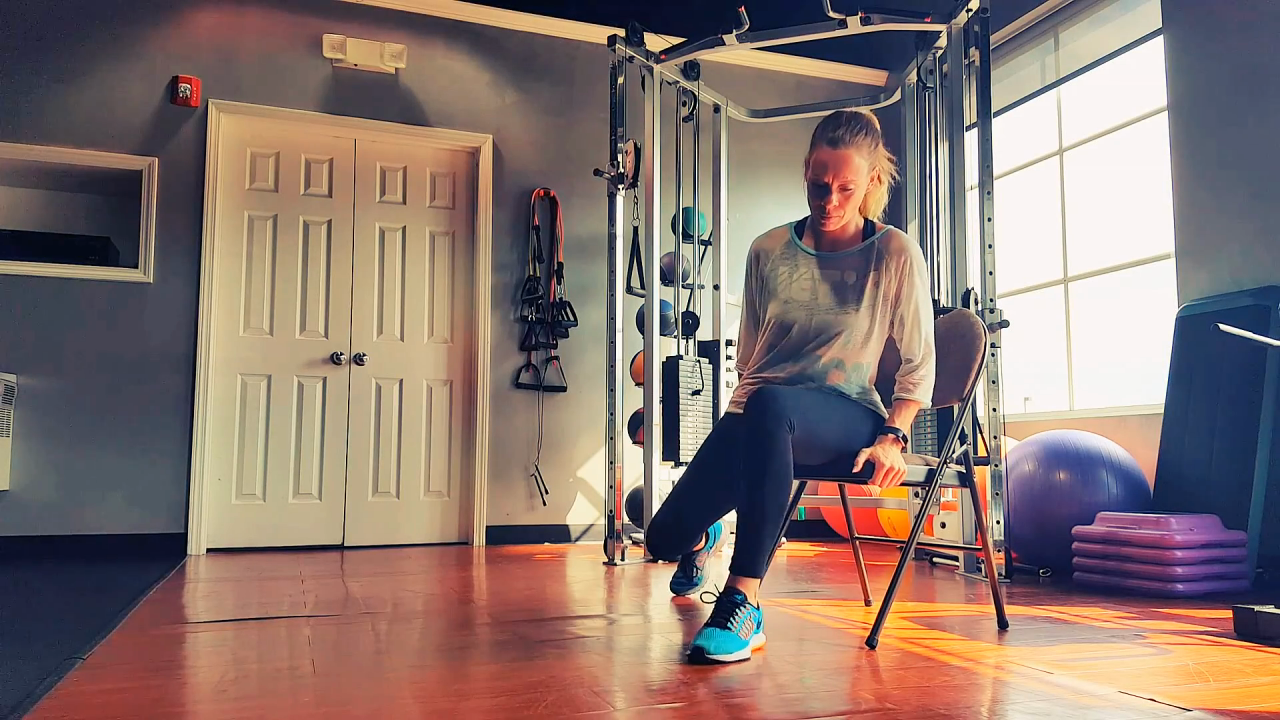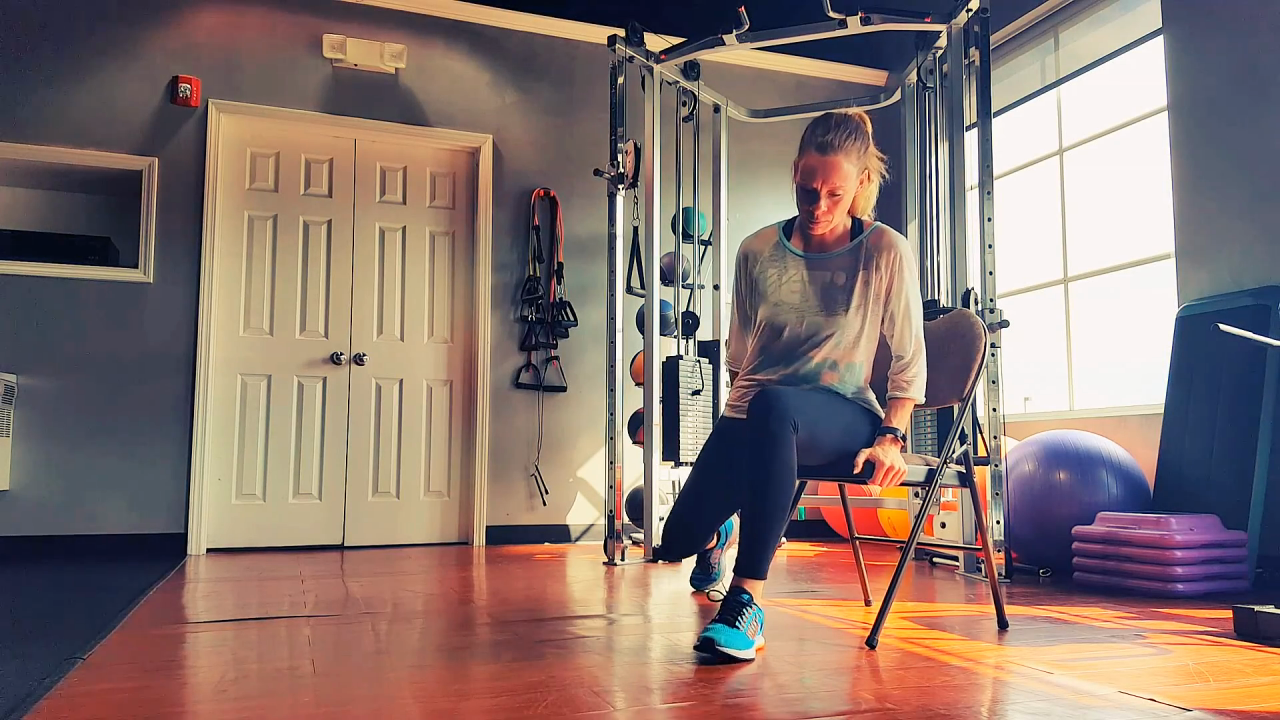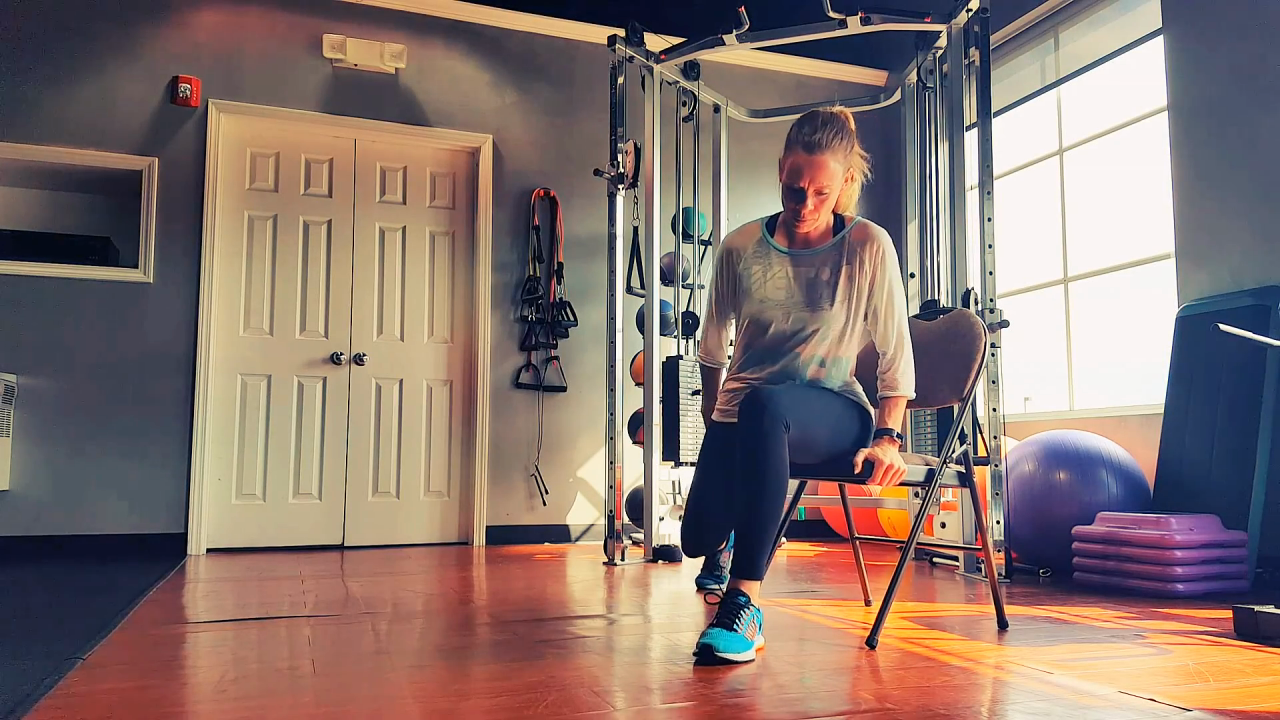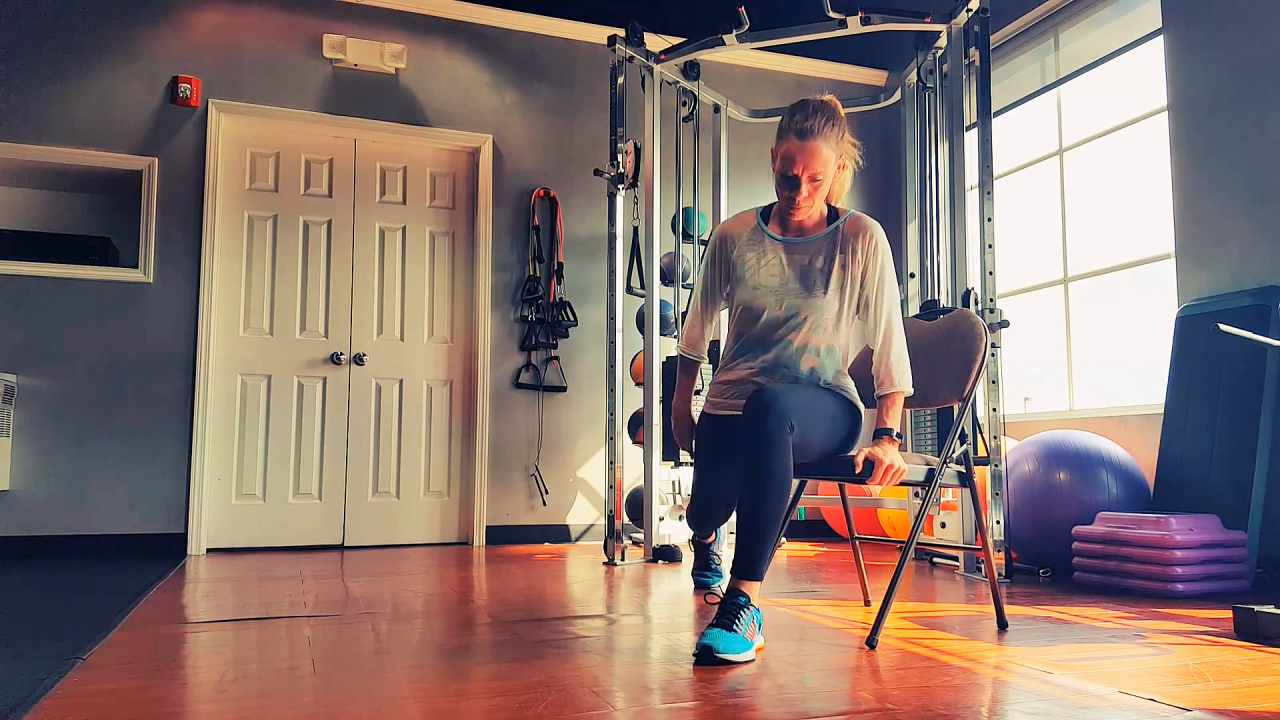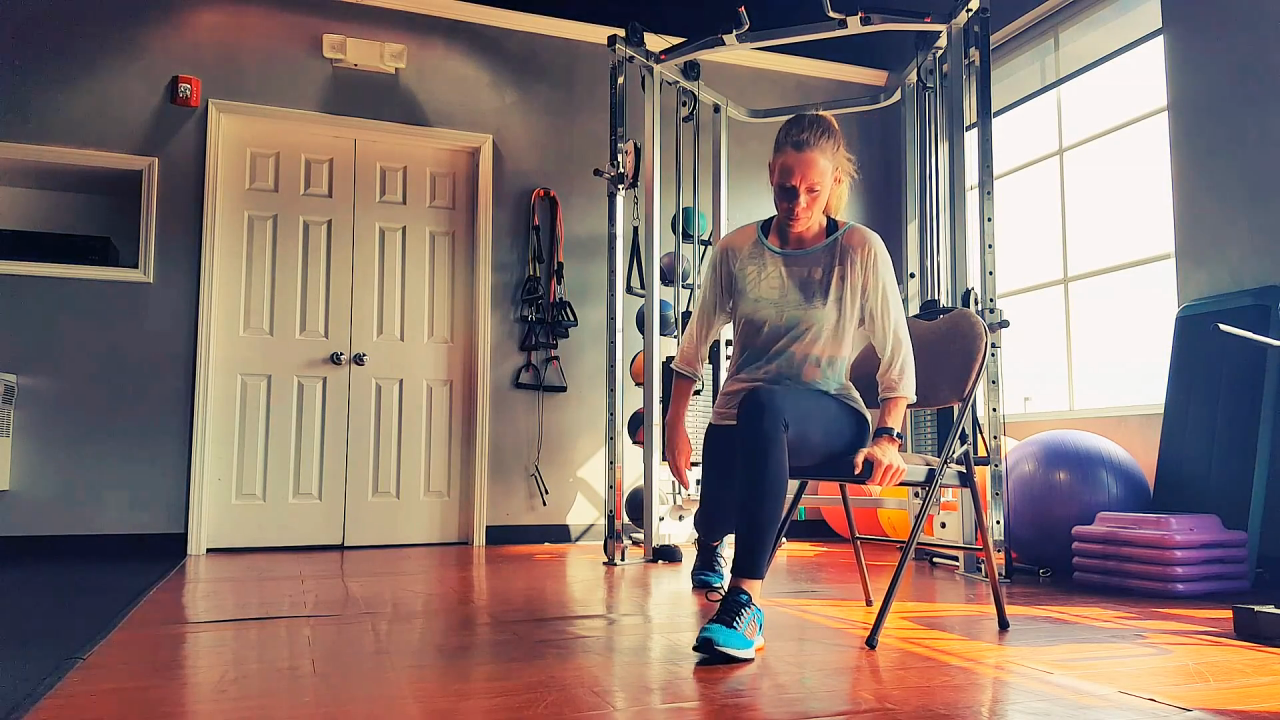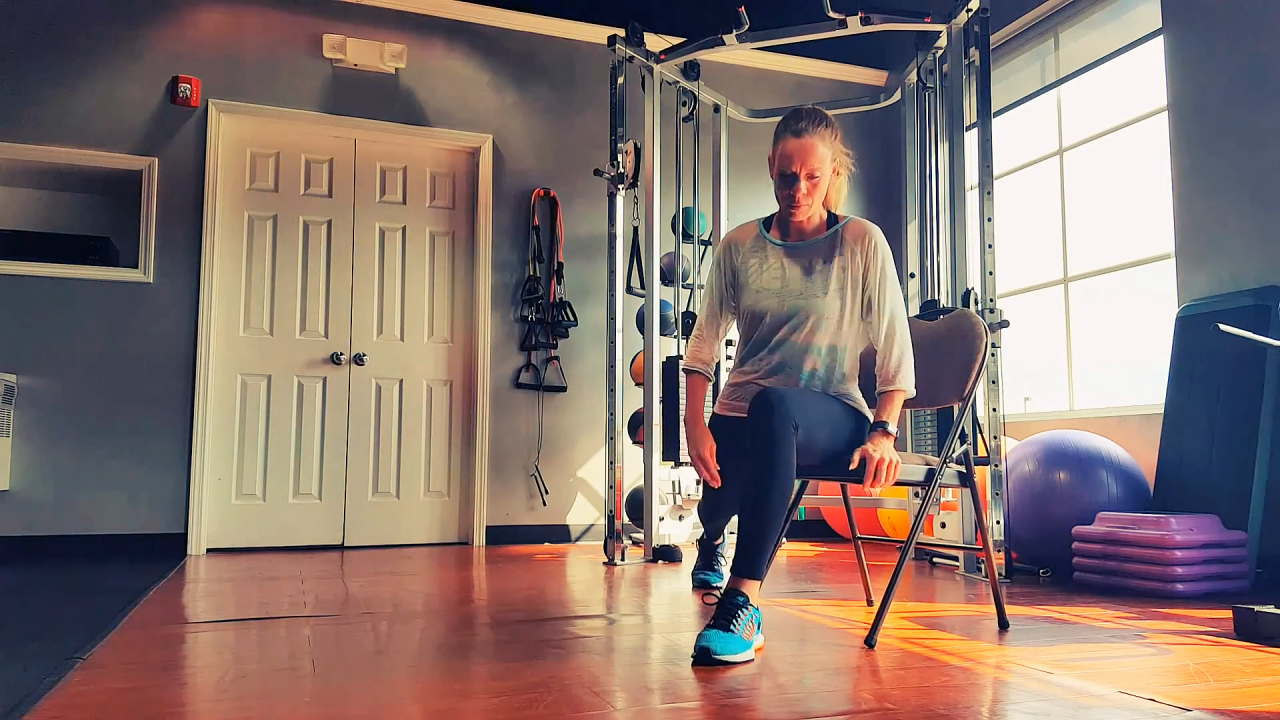
dt=0.2s
person 1, frame 1
left shoulder: (896, 255)
right shoulder: (768, 250)
left elbow: (919, 362)
left wrist: (891, 434)
right wrist: (744, 421)
left hip: (844, 416)
right hip: (755, 413)
left knee: (770, 405)
right knee: (665, 537)
left ankle: (742, 602)
right ankle: (705, 538)
person 1, frame 2
left shoulder: (886, 252)
right shoulder: (757, 250)
left elbow: (909, 359)
left wrist: (890, 436)
right wrist: (737, 417)
left hip: (841, 415)
right hip: (749, 415)
left knee: (772, 408)
right knee: (677, 542)
left ankle: (746, 602)
right ankle: (719, 534)
person 1, frame 3
left shoulder: (868, 247)
right shoulder: (740, 247)
left elbow: (896, 354)
right elbow: (713, 339)
left wrist: (887, 436)
right wrist: (710, 410)
left hip: (831, 411)
right hip: (739, 413)
left knee: (764, 407)
right knee: (696, 538)
left ankle: (743, 603)
right ankle: (727, 540)
person 1, frame 4
left shoulder: (861, 238)
right shoulder: (733, 236)
left elbow: (888, 343)
right elbow: (697, 327)
left wrist: (888, 436)
right wrist: (681, 406)
left hip: (823, 408)
right hip: (731, 406)
left knee: (767, 406)
right knee: (704, 516)
left ankle: (743, 603)
right ankle: (710, 536)
person 1, frame 5
left shoulder: (861, 249)
right shoulder: (735, 249)
left elbow: (897, 352)
right elbow: (695, 343)
left wrist: (887, 436)
right wrist: (675, 425)
left hip: (827, 415)
right hip: (738, 418)
left knee: (762, 407)
left ankle: (744, 605)
right ankle: (711, 541)
person 1, frame 6
left shoulder: (862, 242)
right shoulder: (738, 246)
left elbow: (895, 347)
right elbow: (704, 341)
left wrist: (883, 431)
right wrist: (695, 424)
left hip: (831, 414)
right hip: (741, 414)
left knee: (773, 407)
left ankle: (742, 603)
right ankle: (713, 541)
